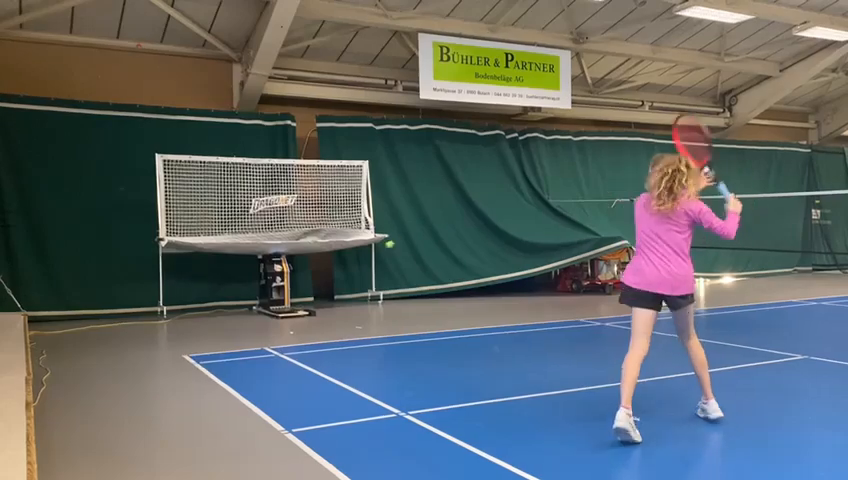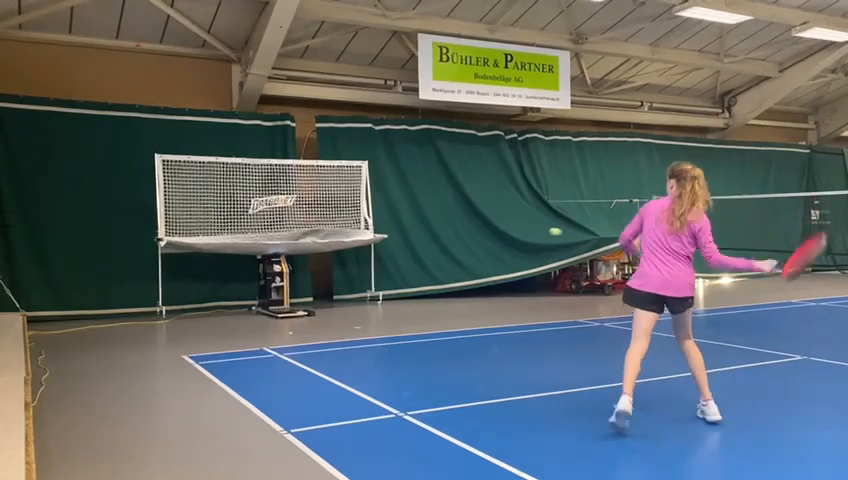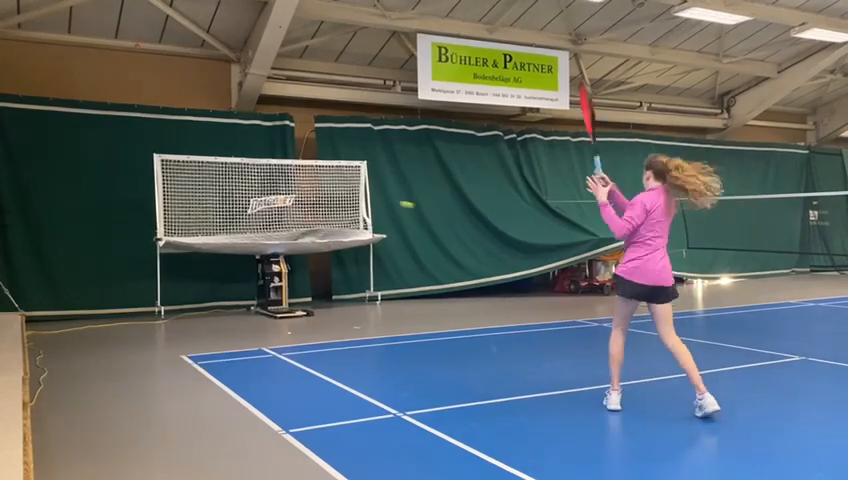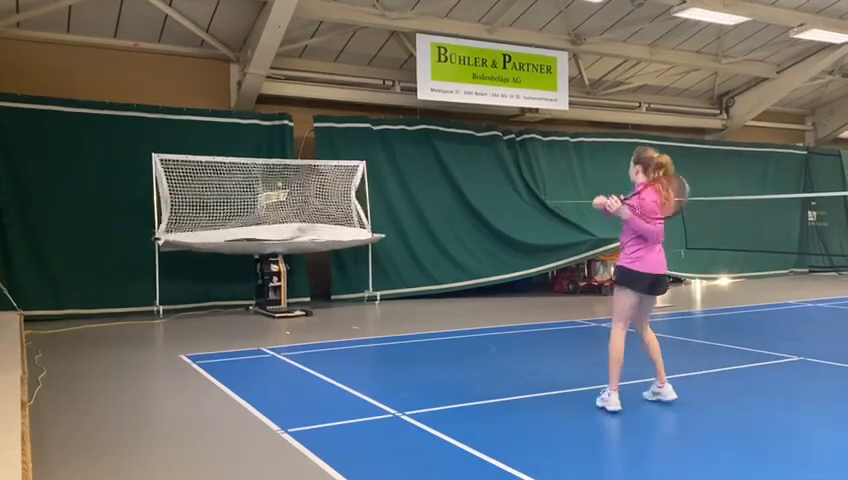
dt=0.3s
person 1, frame 1
left shoulder: (642, 202)
right shoulder: (691, 205)
right elbow: (727, 232)
right wrist: (733, 211)
left hip: (641, 282)
right hip: (678, 283)
left knee: (638, 350)
right knee: (689, 338)
left ankle: (625, 413)
right ankle: (709, 401)
person 1, frame 2
left shoulder: (649, 208)
right shoulder: (698, 217)
left elbow: (625, 239)
right elbow: (714, 259)
left wrist: (633, 247)
right wrist: (754, 265)
left hip: (646, 285)
right hip: (680, 287)
left knee: (638, 346)
right knee: (686, 341)
left ankle: (626, 399)
right ankle: (707, 403)
person 1, frame 3
left shoulder: (645, 200)
right shoulder: (665, 199)
left elbow: (620, 231)
right elbow: (630, 208)
left wrist: (603, 201)
right wrist: (610, 188)
left hip: (634, 274)
right hip: (661, 277)
left knee: (618, 331)
right knee: (670, 337)
left ankle: (614, 393)
right ankle: (703, 394)
person 1, frame 4
left shoulder: (647, 195)
right shoulder: (643, 192)
left elbow: (655, 234)
right elbow: (622, 209)
left wrist: (626, 214)
right wrist: (606, 203)
left hip: (637, 267)
right hip: (653, 269)
left knee: (618, 328)
right knee: (642, 327)
left ankle: (612, 393)
right ankle: (663, 385)
